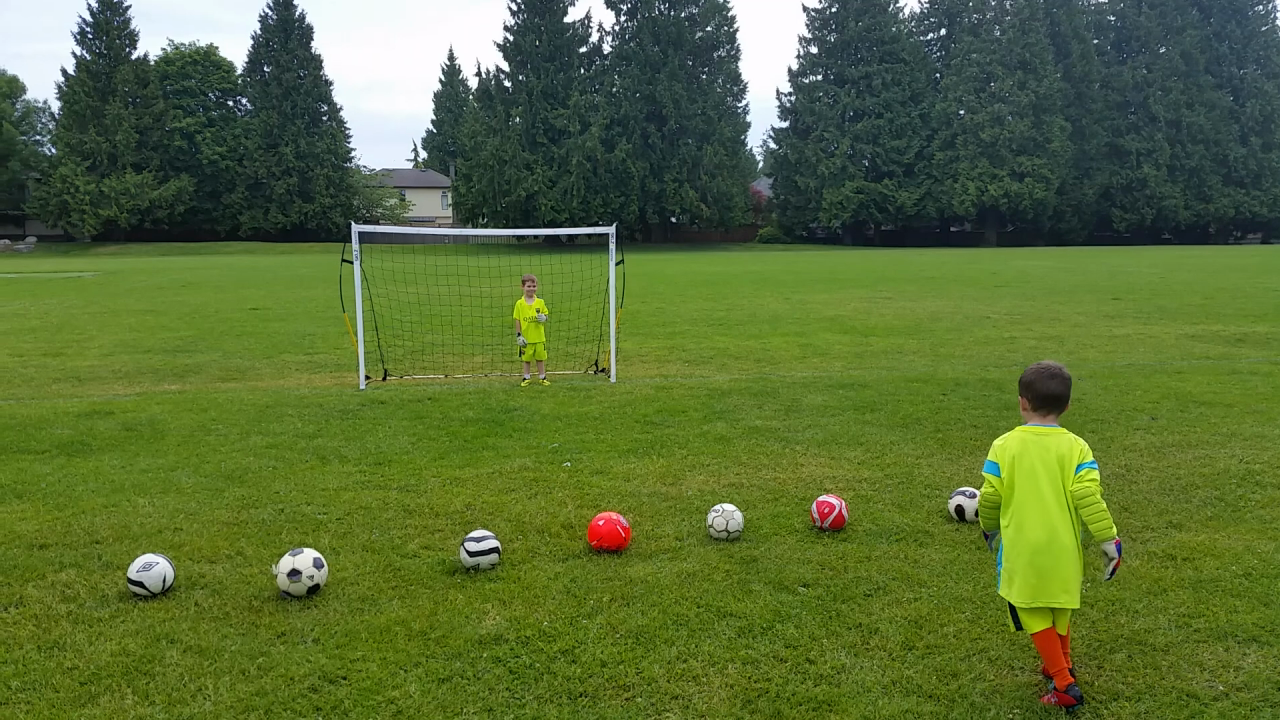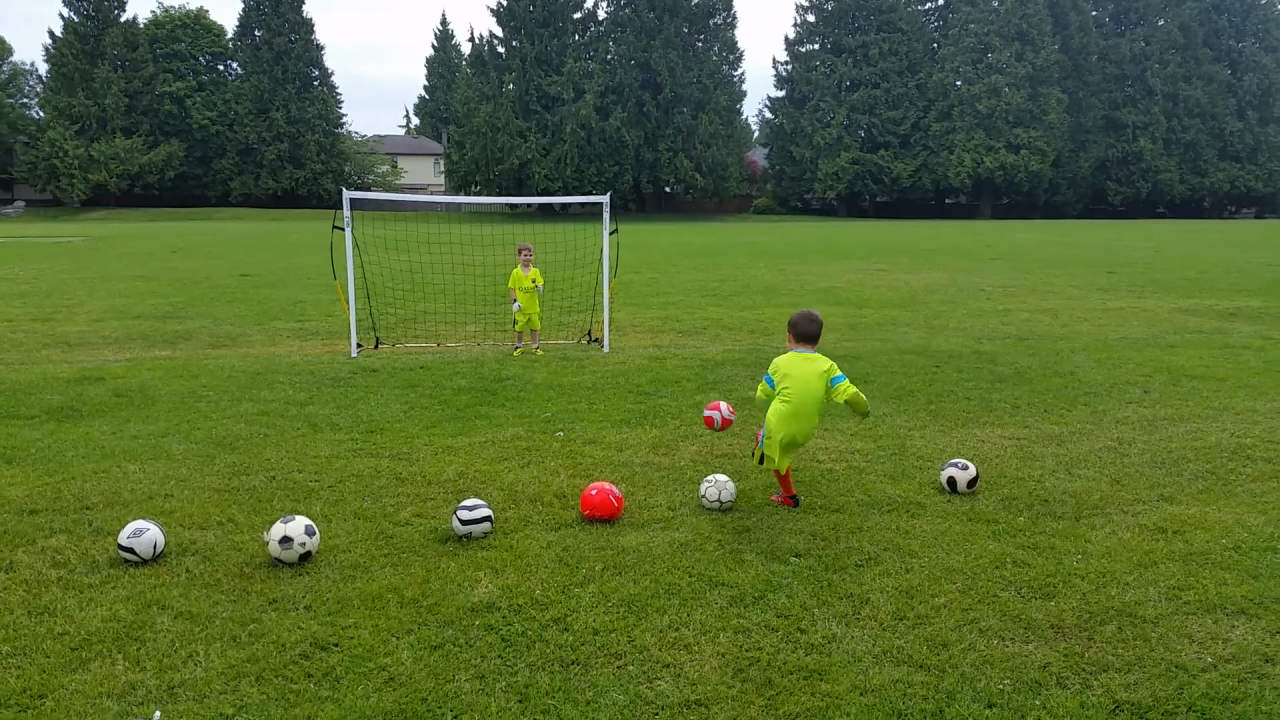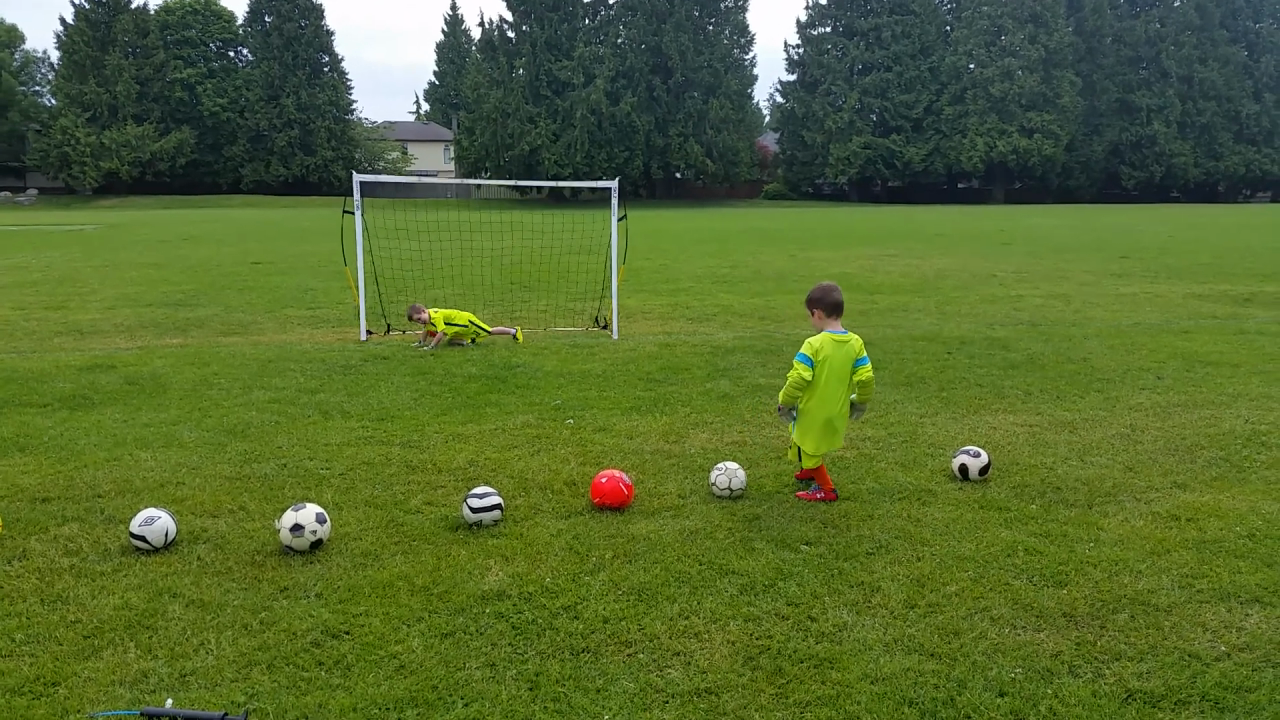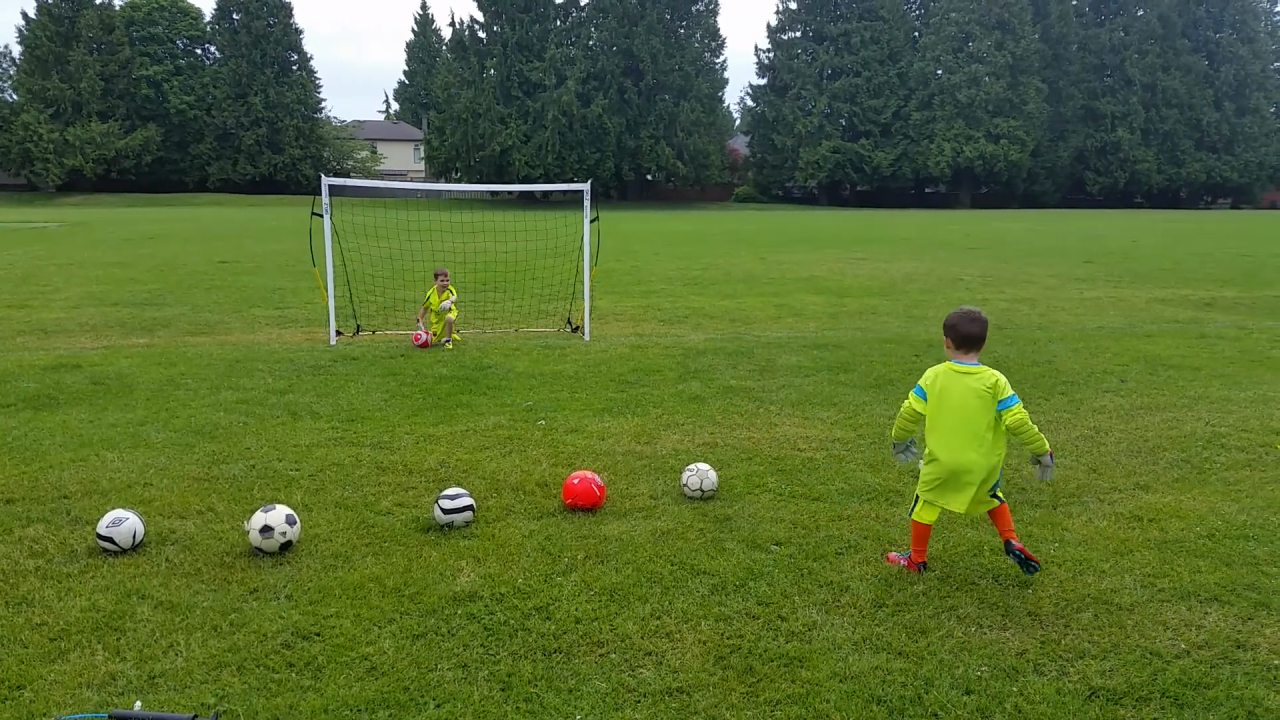
dt=1s
person 1, frame 1
left shoulder: (1004, 446)
right shoulder: (1076, 447)
left elbow: (989, 498)
right elbow: (1089, 498)
left wrist: (989, 529)
right wrist: (1110, 541)
left hip: (1022, 549)
right hip: (1063, 548)
left knee: (1036, 616)
right knee: (1060, 610)
left ankle: (1064, 686)
right ankle: (1060, 667)
person 1, frame 2
left shoulder: (780, 363)
right shoulder: (827, 367)
left elbow: (764, 394)
right elbow: (849, 394)
right wrist: (864, 408)
left hip: (779, 427)
right hip: (803, 433)
left knee: (775, 456)
right knee: (782, 452)
left ankle: (788, 495)
person 1, frame 3
left shoulder: (814, 344)
right shoulder: (855, 342)
left elbow: (798, 379)
right elbow: (866, 378)
left wrist: (784, 402)
right wrist: (861, 401)
left hip: (813, 412)
right hip: (838, 411)
left knee: (808, 450)
right knee: (810, 445)
left ankle: (826, 489)
right ankle: (811, 472)
person 1, frame 4
left shoulder: (934, 376)
right shoulder: (995, 381)
left elbow: (910, 412)
right elbow: (1018, 421)
left wrist: (900, 439)
right wrist: (1042, 450)
left hip: (942, 462)
right hip: (984, 464)
left knee: (926, 505)
right knee: (990, 495)
left ankle: (916, 559)
right ankle: (1012, 542)
